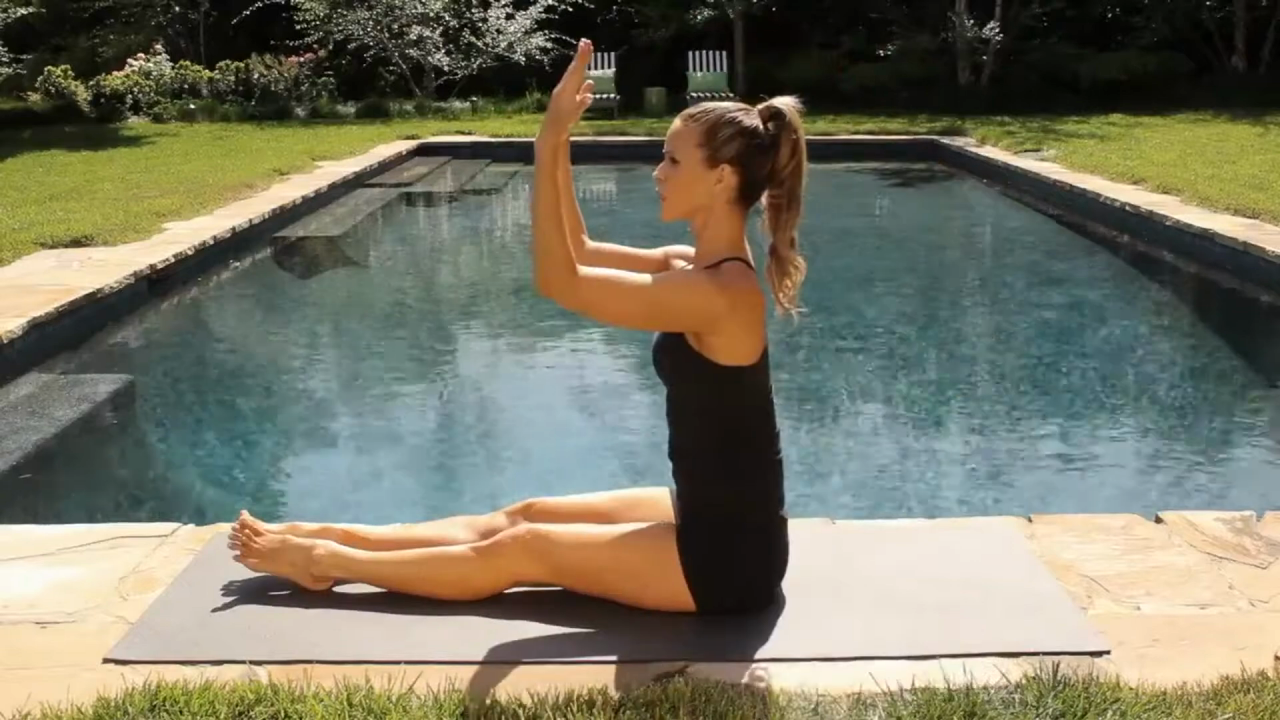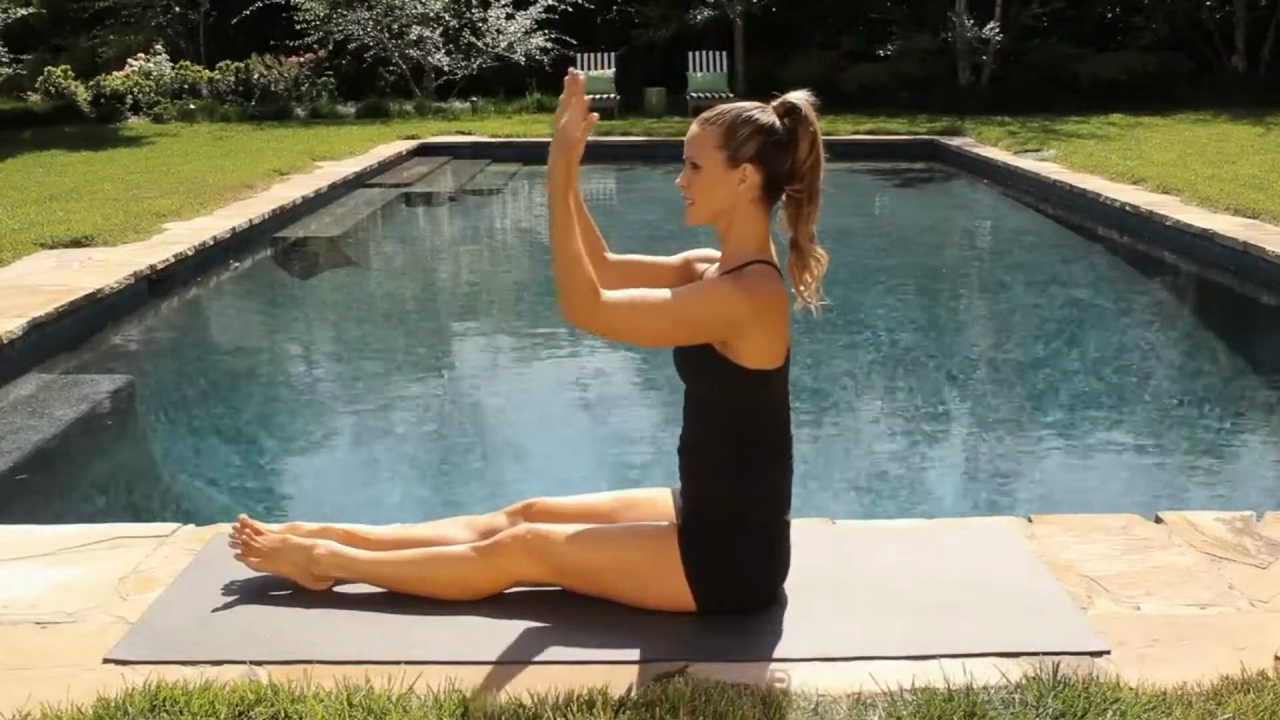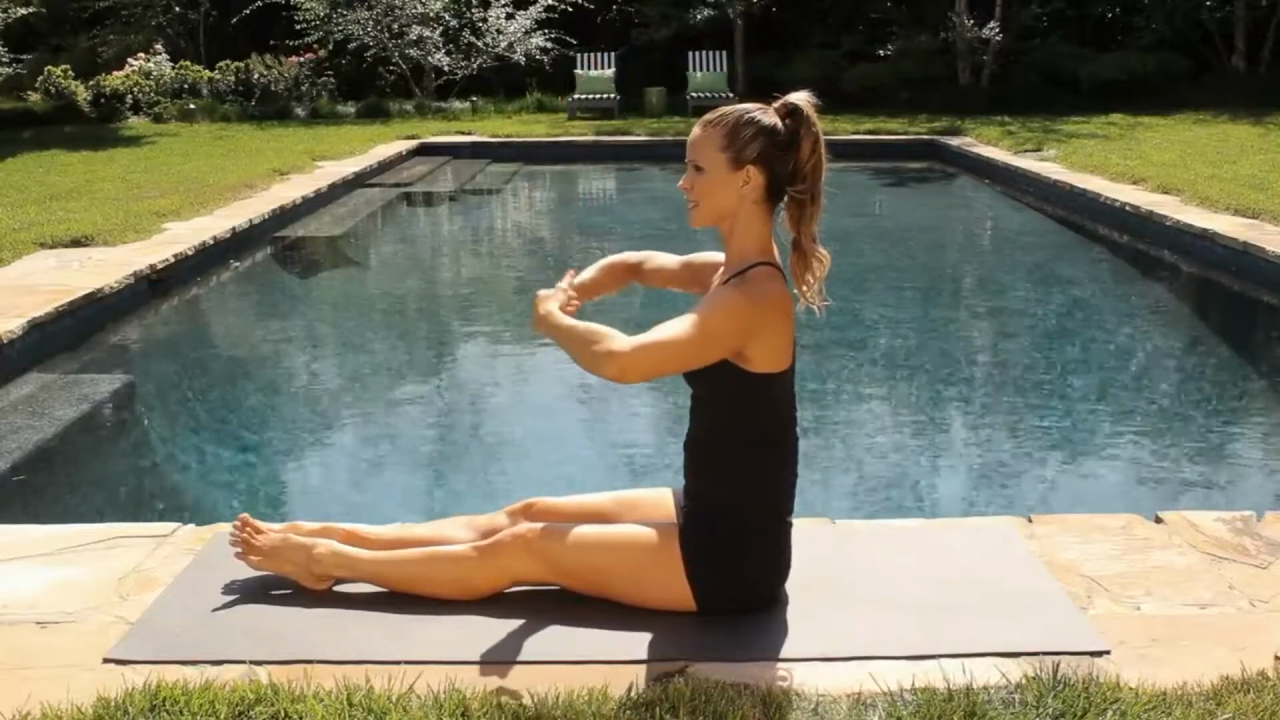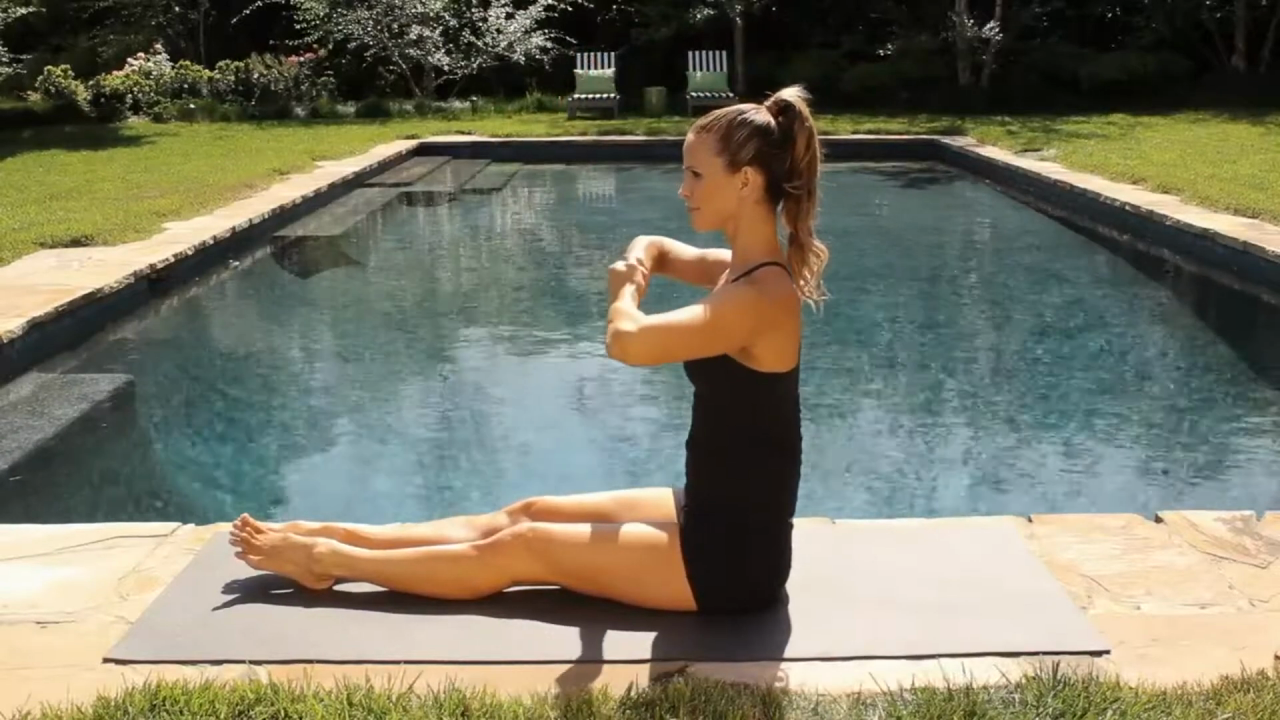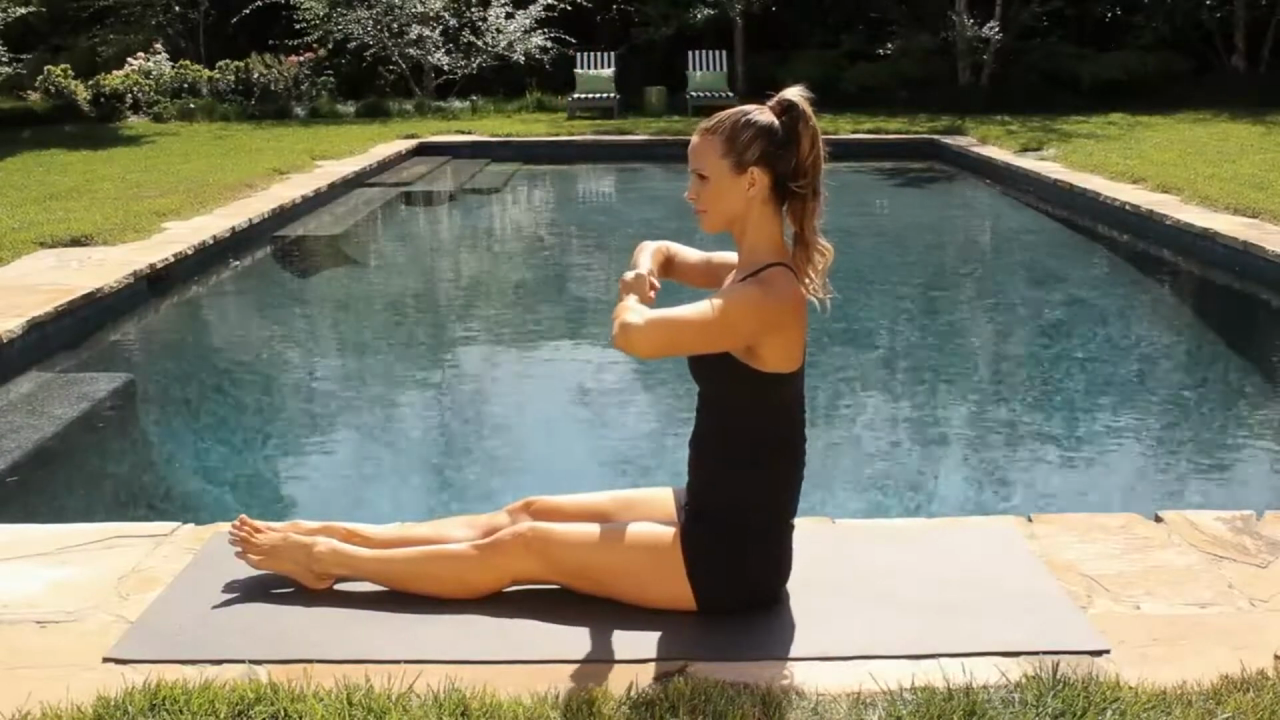
dt=1s
person 1, frame 1
left shoulder: (722, 293)
right shoulder: (703, 269)
left elbow: (561, 278)
right elbow: (582, 256)
left wrist: (550, 143)
right wrist: (554, 139)
left hip: (731, 546)
right hip: (706, 516)
left knee: (520, 548)
right knee: (525, 516)
left ankle: (324, 562)
right ankle: (326, 545)
person 1, frame 2
left shoulder: (744, 295)
right shoulder: (724, 269)
left elbow: (585, 307)
right elbow: (605, 267)
left wrist: (559, 176)
right wrist: (564, 168)
left hip: (731, 552)
right hip: (711, 518)
left knee: (520, 549)
right knee: (527, 516)
left ankle: (329, 561)
right ankle: (331, 535)
person 1, frame 3
left shoulder: (752, 297)
right shoulder: (733, 271)
left elbow: (619, 360)
right elbow: (638, 264)
left wrist: (551, 319)
right wrist: (573, 290)
left hip: (732, 554)
right hip: (713, 516)
left knee: (522, 549)
right knee: (528, 515)
left ankle: (327, 561)
right ankle: (338, 537)
person 1, frame 4
left shoulder: (759, 295)
right shoulder: (744, 270)
left elbow: (628, 341)
right elbow: (653, 247)
left wrist: (624, 291)
right wrist: (634, 268)
left hip: (733, 555)
right hip: (712, 515)
left knee: (520, 549)
right knee: (529, 513)
left ankle: (327, 560)
right ankle: (337, 536)
person 1, frame 5
left shoulder: (766, 296)
right shoulder: (753, 271)
left elbow: (632, 333)
right elbow: (659, 253)
left wrist: (632, 295)
right wrist: (644, 272)
left hip: (733, 555)
right hip: (714, 515)
left knee: (521, 547)
right knee: (529, 512)
left ankle: (331, 559)
right ankle: (340, 535)
